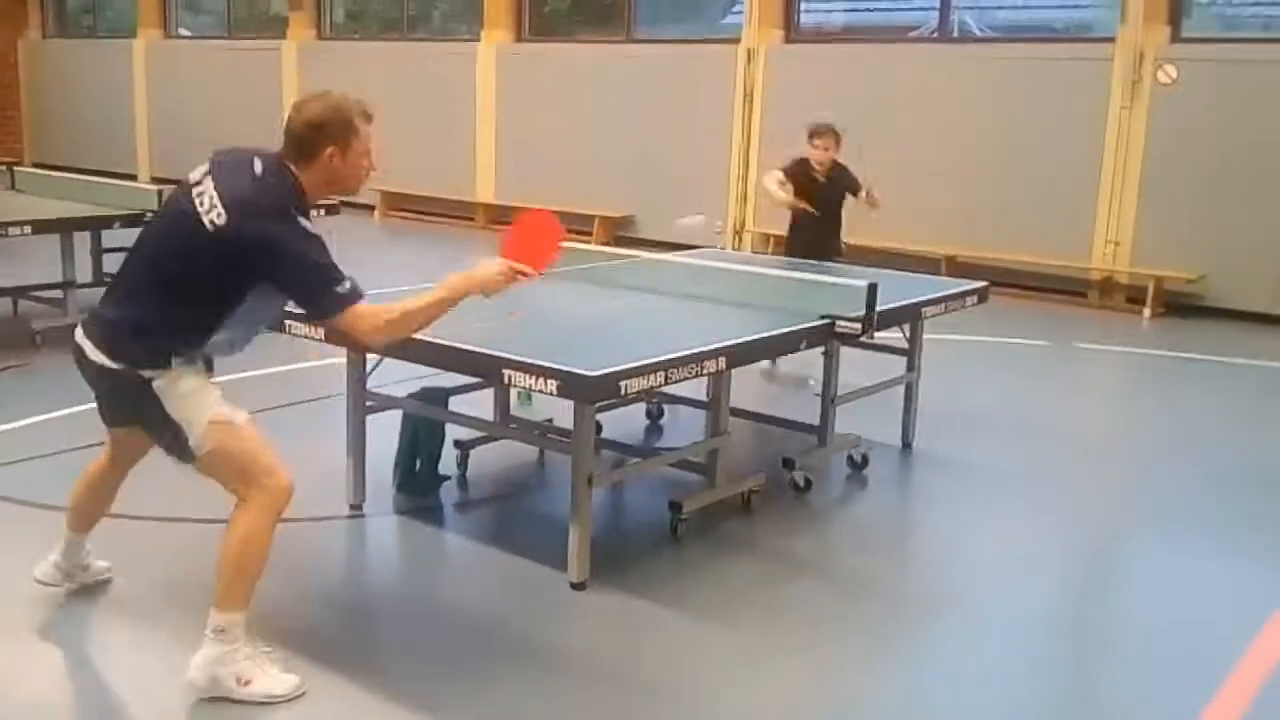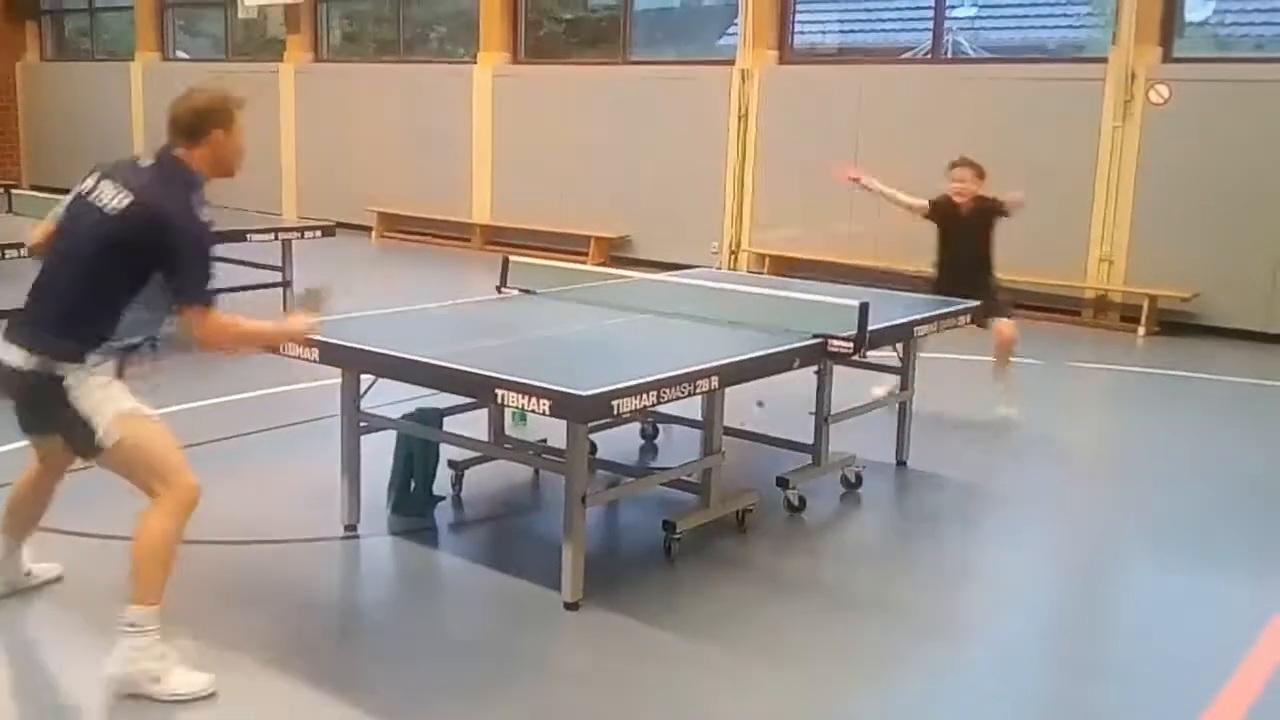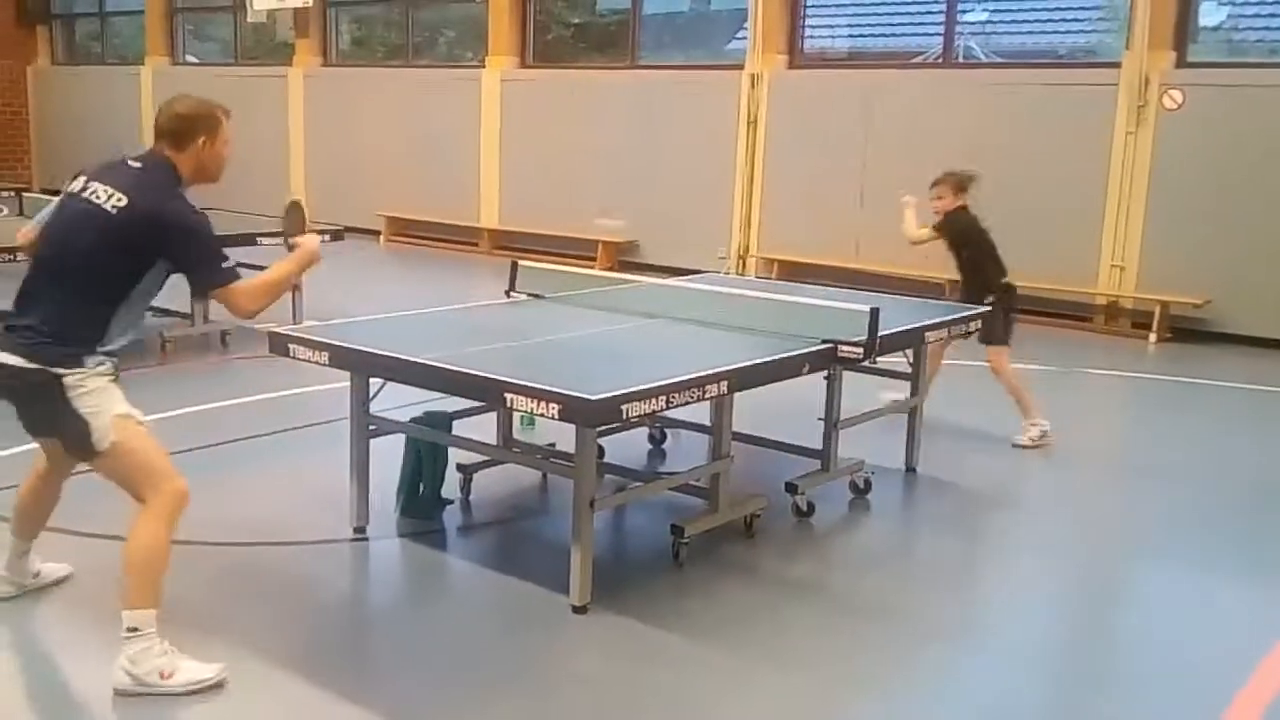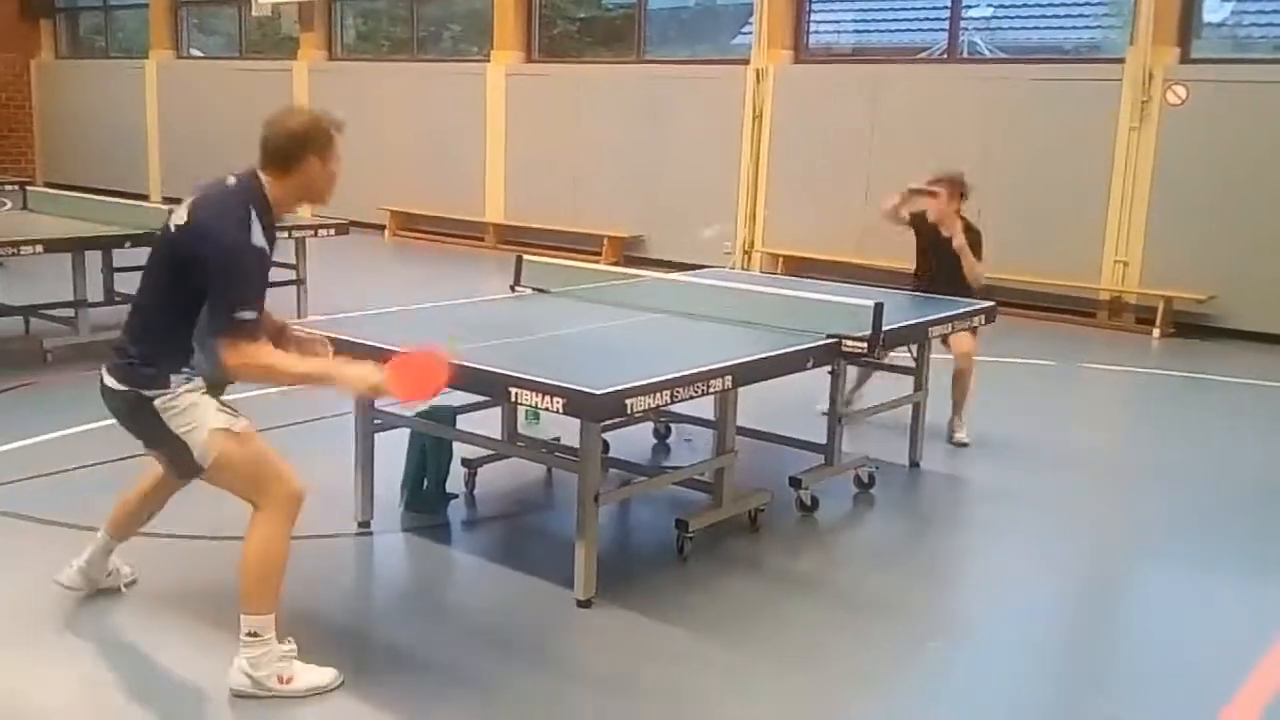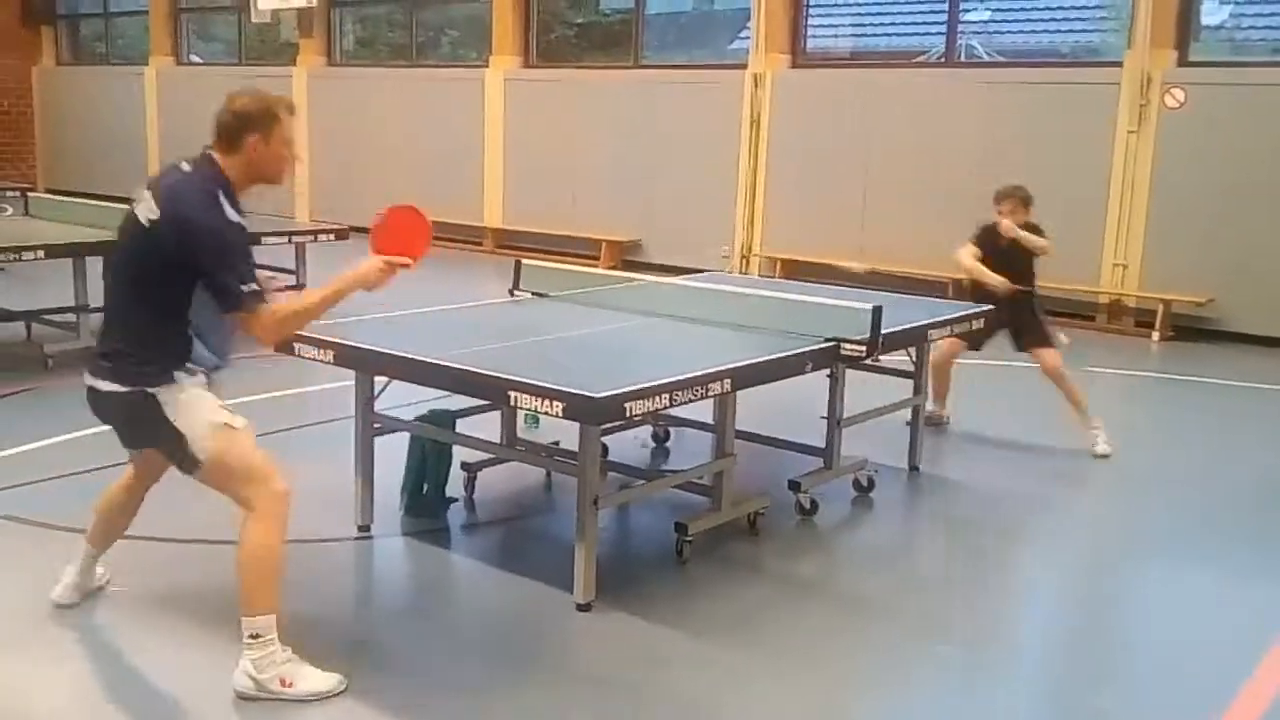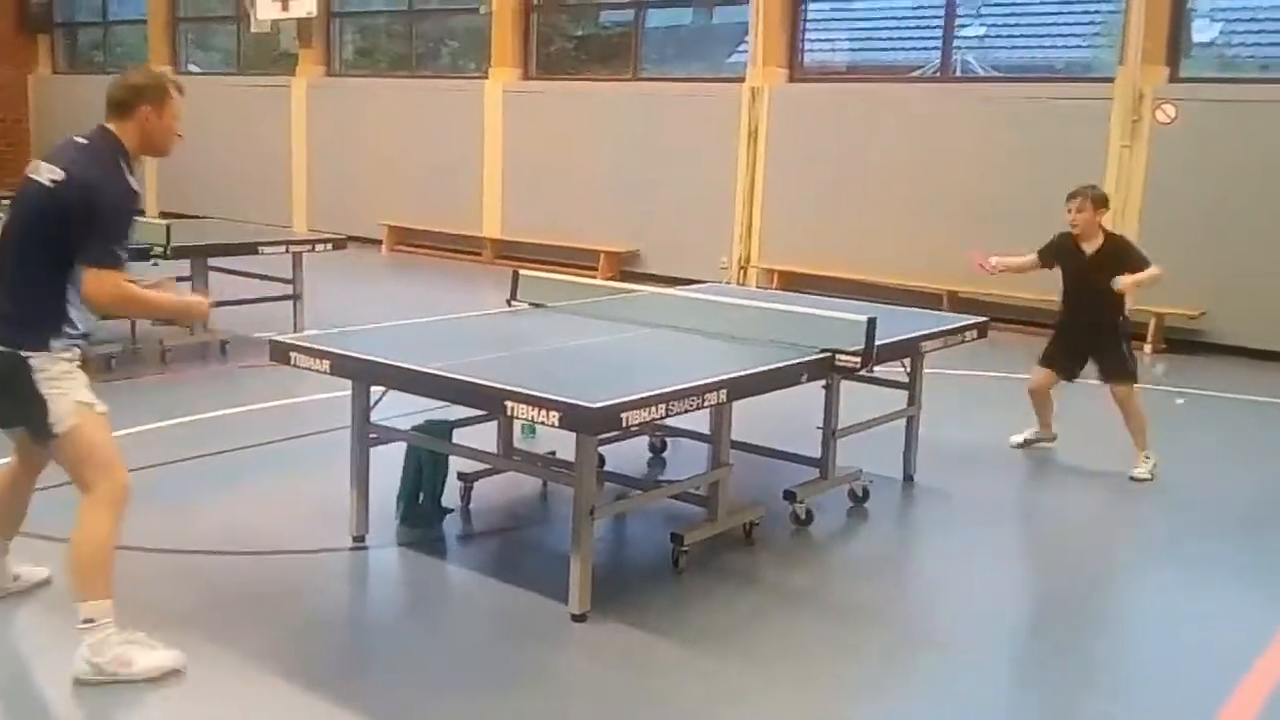
dt=0.5s
person 1, frame 1
left shoulder: (238, 164)
right shoulder: (279, 231)
left elbow: (183, 224)
right elbow: (371, 328)
right wrist: (468, 282)
left hip: (105, 341)
right hip: (150, 366)
left knee: (124, 449)
right knee: (267, 486)
left ankle: (67, 560)
right ankle: (222, 655)
person 1, frame 2
left shoulder: (116, 173)
right shoulder: (179, 217)
right elbow: (207, 329)
right wrist: (280, 333)
right hip: (61, 368)
left knee: (54, 455)
right knee: (175, 485)
right ankle: (135, 651)
person 1, frame 3
left shoulder: (99, 176)
right shoulder: (173, 215)
right elbow: (243, 301)
right wrist: (301, 258)
right hip: (64, 370)
left knee: (59, 456)
right knee: (164, 492)
right ankle: (142, 654)
person 1, frame 4
left shoulder: (242, 197)
right shoulder: (235, 235)
right elbow: (244, 360)
left wrist: (292, 338)
right wrist: (338, 372)
left hip: (140, 376)
right hip: (157, 388)
left knee: (177, 468)
right knee: (281, 493)
left ankle: (93, 564)
right ankle: (259, 659)
person 1, frame 5
left shoulder: (180, 179)
right shoulder: (209, 219)
right elbow: (264, 328)
left wrist: (260, 300)
right wrist: (351, 281)
left hip: (118, 373)
right hip: (155, 384)
left knee: (146, 469)
right knee: (268, 495)
left ankle: (80, 576)
right ankle: (262, 660)
person 1, frame 6
left shoulder: (71, 157)
right shoulder: (110, 182)
right elbow: (97, 290)
left wrist: (142, 293)
right wrist: (172, 306)
right knee: (107, 485)
right ankle: (99, 641)
person 2, frame 1
left shoulder: (841, 175)
right shoulder: (798, 168)
left elbow: (873, 203)
right elbow: (770, 179)
left wrist: (870, 196)
right wrist: (780, 195)
left hip: (829, 248)
right hip: (799, 246)
person 2, frame 2
left shoulder: (987, 207)
right shoulder: (943, 205)
left elbow: (1011, 205)
right elbow: (912, 204)
left wrist: (1016, 199)
right wrist: (874, 186)
left hip: (981, 286)
right hip: (946, 286)
left knee: (1006, 334)
left ankle: (1003, 386)
right ankle: (899, 381)
person 2, frame 3
left shoulder: (956, 221)
right shoulder: (958, 221)
left elbow: (914, 237)
left wrist: (909, 209)
left hip: (994, 297)
right hip: (975, 295)
left knee: (997, 362)
right knee: (937, 338)
left ankle: (1036, 423)
person 2, frame 4
left shoulder: (971, 235)
right shoulder: (925, 221)
left elbow: (975, 280)
right elbow: (890, 214)
left wrist: (963, 249)
right wrist: (906, 196)
left knee: (963, 353)
left ankle: (957, 421)
right ankle: (848, 396)
person 2, frame 5
left shoulder: (1030, 232)
right shoulder: (987, 233)
left elbow: (1043, 248)
right elbow: (964, 258)
left wrist: (1015, 233)
right wrist: (990, 278)
left hip: (1022, 307)
right hip: (984, 305)
left knee: (1054, 367)
right knee: (941, 356)
left ankle: (1093, 428)
right ankle: (937, 410)
person 2, frame 6
left shoulder: (1119, 246)
right shoulder: (1063, 243)
left elbow: (1155, 272)
right elbow: (1030, 262)
left wrist: (1133, 280)
right wrist: (1000, 264)
left hip: (1111, 331)
right hip: (1071, 327)
left knee: (1125, 396)
right knee: (1038, 386)
left ankle: (1145, 455)
right ankle: (1045, 429)
